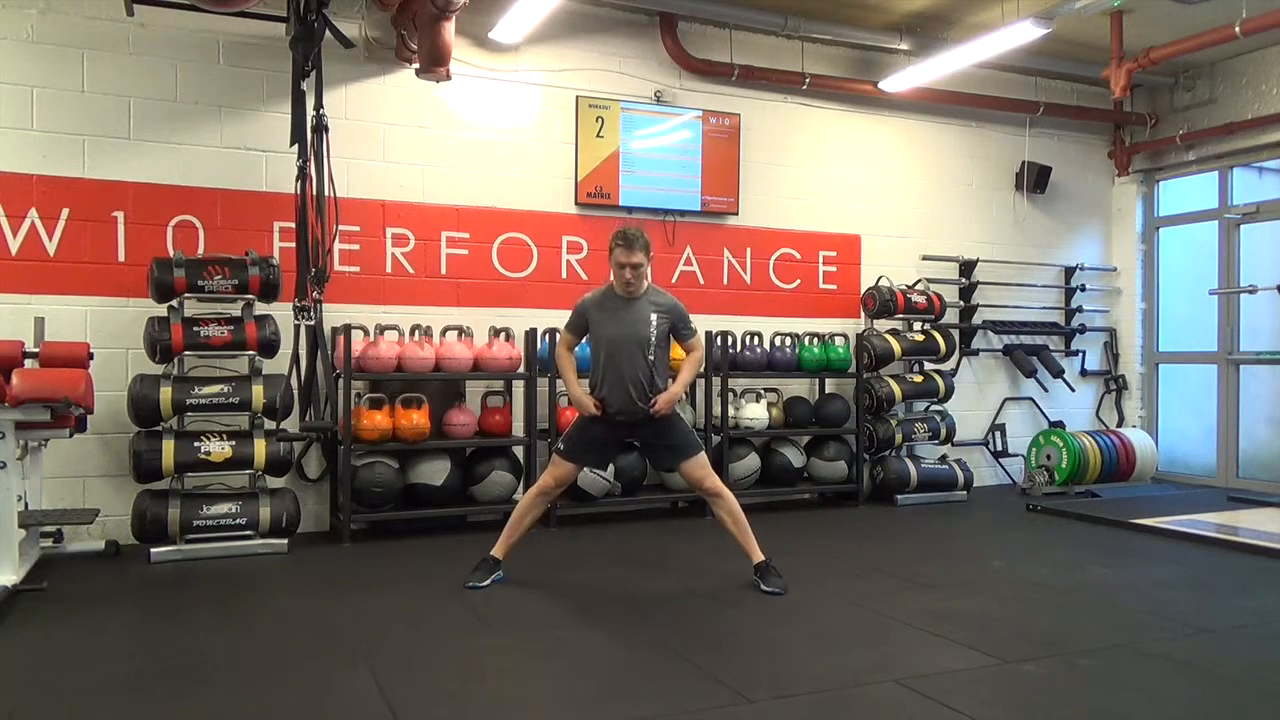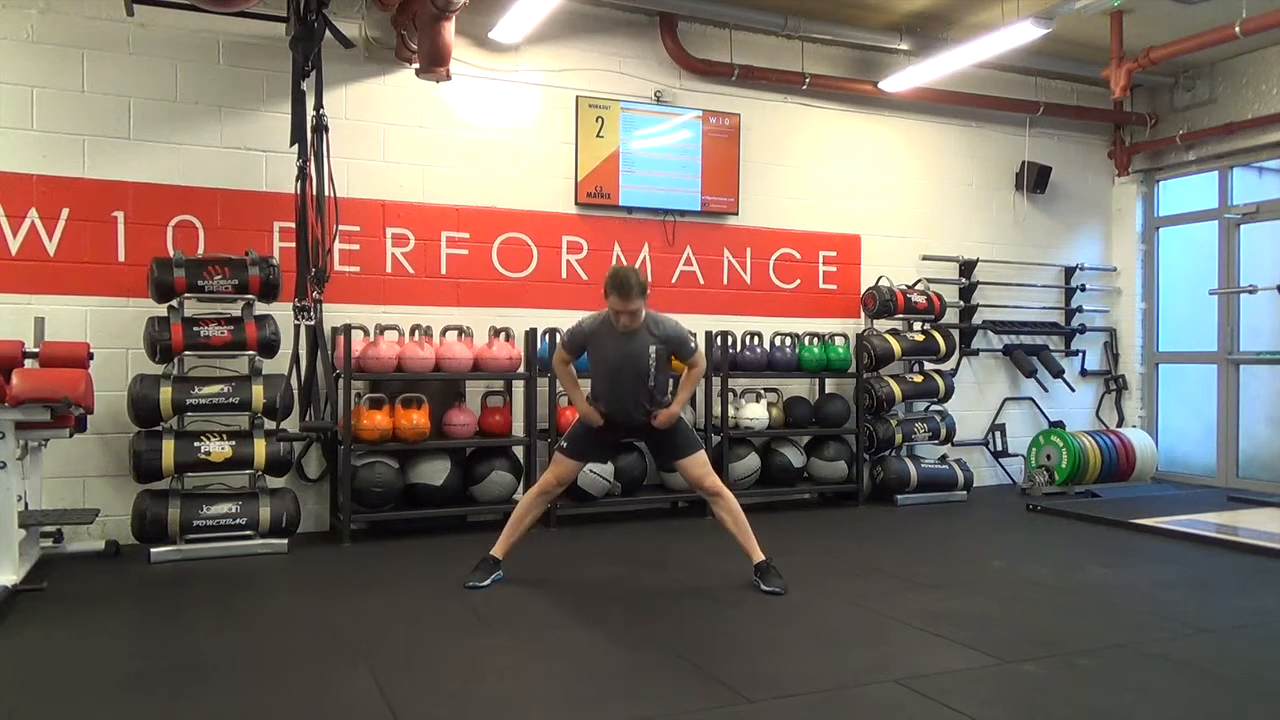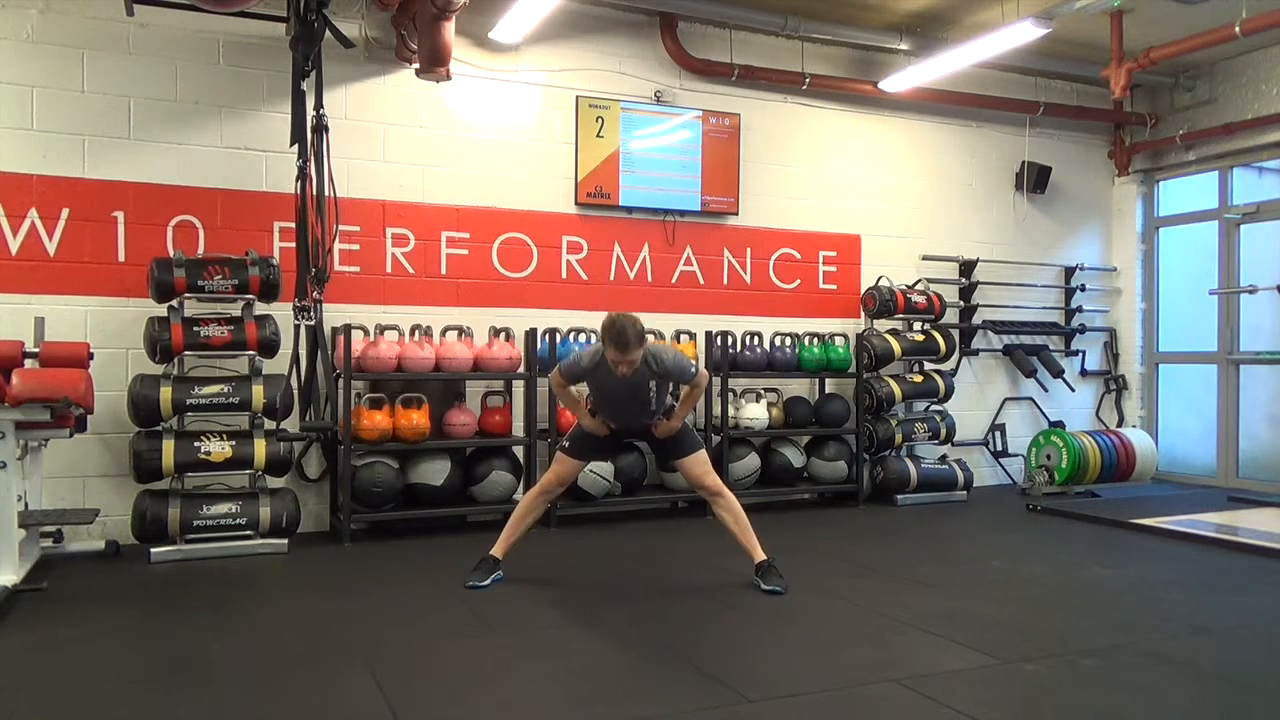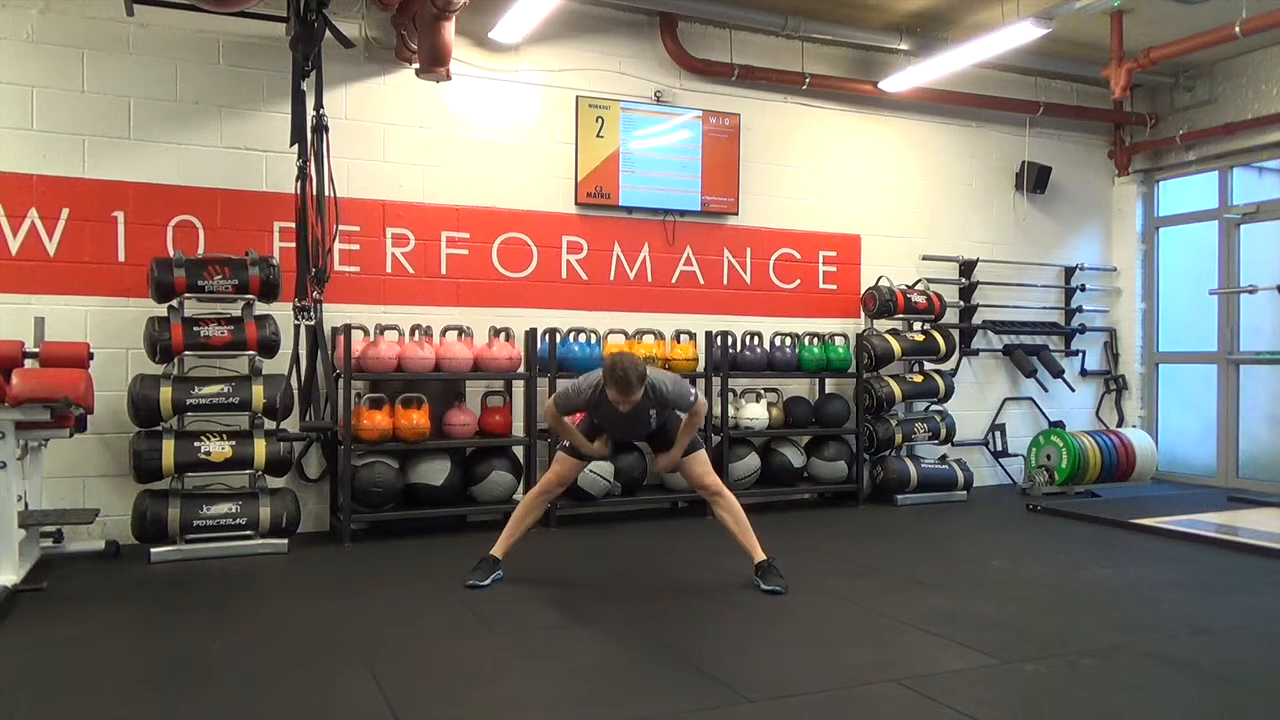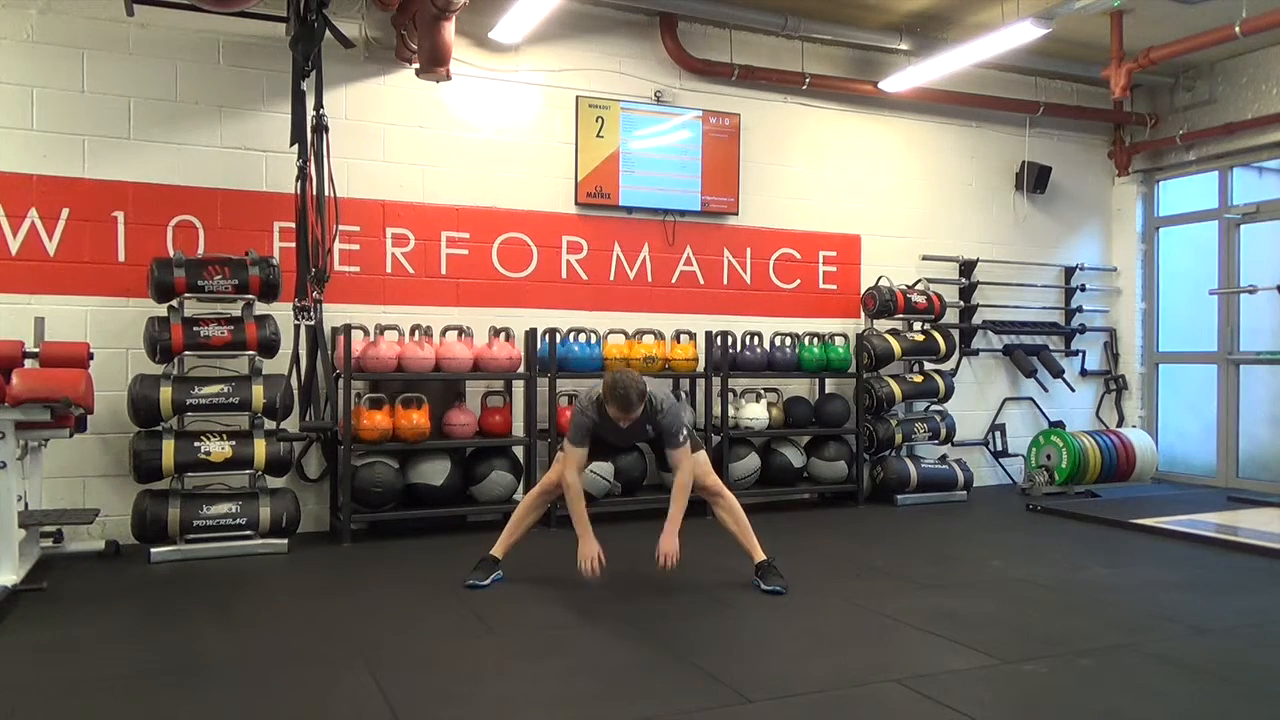
dt=0.3s
person 1, frame 1
left shoulder: (668, 306)
right shoulder: (590, 305)
left elbow: (696, 351)
right elbow: (564, 348)
left wrist: (676, 391)
right wrist: (576, 392)
left hip: (656, 414)
right hip: (602, 414)
left knee: (710, 485)
right knee: (549, 484)
left ankle: (761, 564)
right ankle: (493, 560)
person 1, frame 2
left shoulder: (667, 330)
right shoulder: (588, 329)
left elbow: (697, 365)
right elbow: (560, 361)
left wrist: (675, 408)
right wrist: (582, 405)
left hip: (657, 418)
right hip: (603, 418)
left knee: (711, 486)
right knee: (549, 484)
left ankle: (761, 564)
right ankle: (495, 559)
person 1, frame 3
left shoulder: (665, 360)
right shoulder: (586, 361)
left elbow: (701, 379)
right elbow: (556, 382)
left wrist: (675, 421)
right wrist: (585, 419)
left hip: (658, 422)
right hip: (604, 422)
left knee: (711, 486)
right knee: (550, 484)
left ankle: (762, 562)
right ankle: (493, 559)
person 1, frame 4
left shoulder: (665, 387)
right shoulder: (585, 389)
left elbow: (699, 408)
right elbow: (551, 412)
left wrist: (675, 452)
right wrist: (585, 446)
left hip: (659, 425)
right hip: (602, 428)
left knee: (711, 486)
right knee: (549, 484)
left ankle: (762, 563)
right ankle: (493, 559)
person 1, frame 5
left shoulder: (665, 406)
right shoulder: (587, 409)
left elbow: (684, 472)
right elbow: (572, 478)
left wrist: (671, 532)
right wrist: (586, 538)
left hip: (657, 430)
right hip: (601, 434)
left knee: (711, 486)
right knee: (549, 485)
left ankle: (762, 563)
right ankle: (494, 559)
